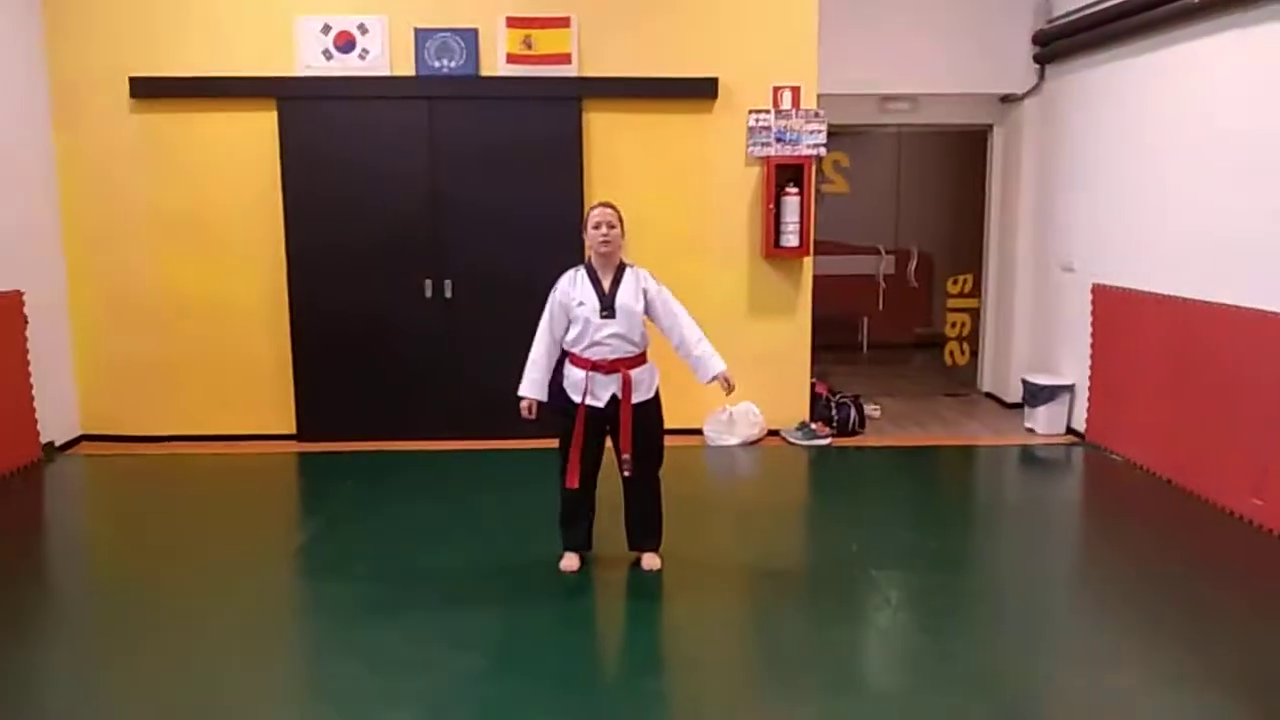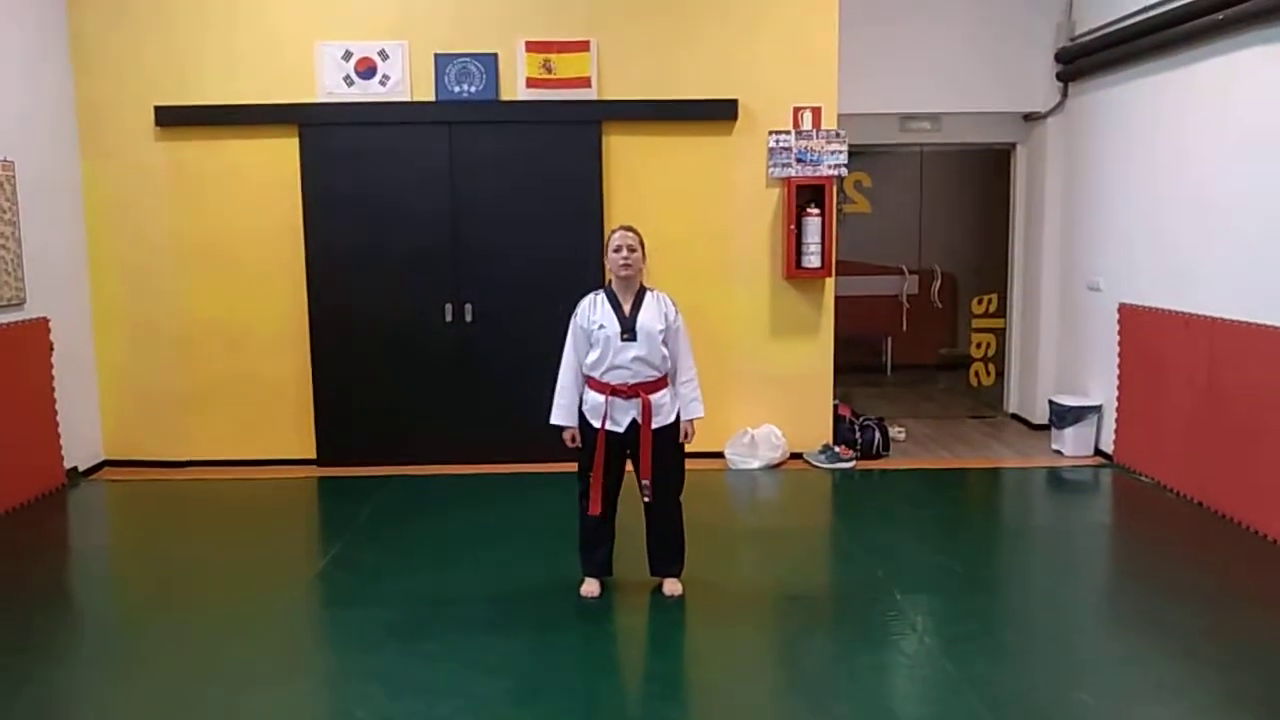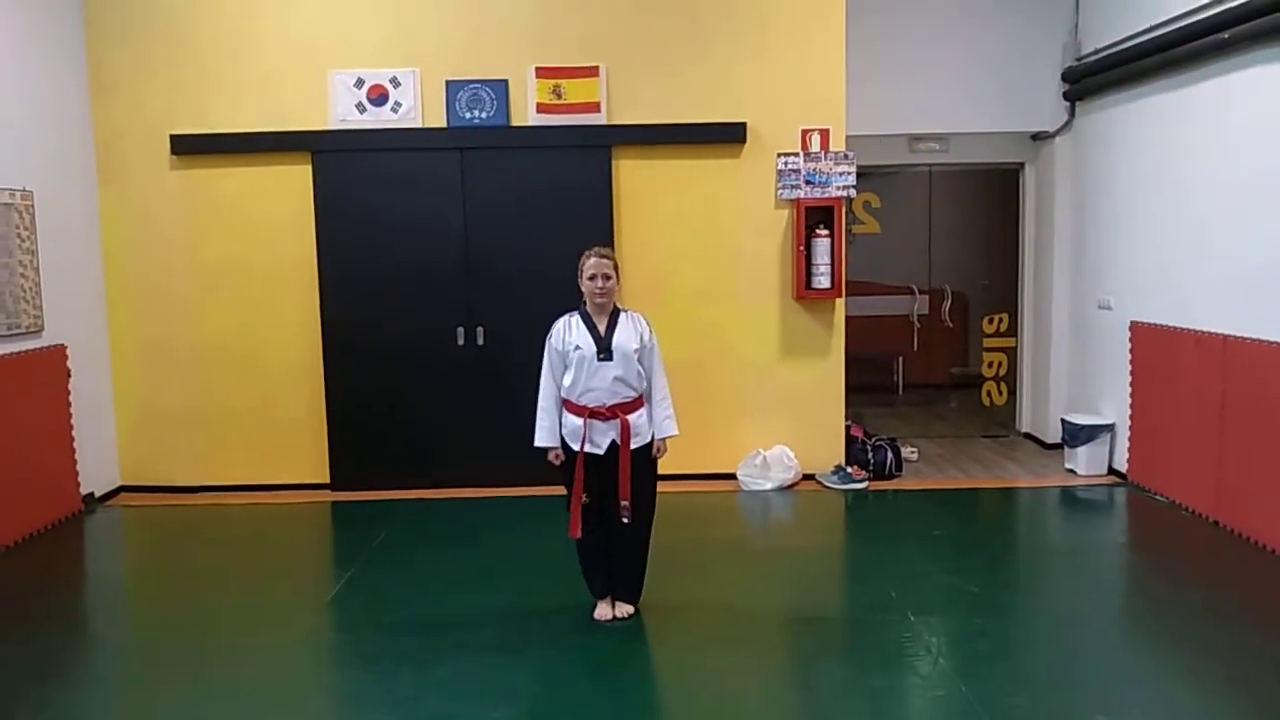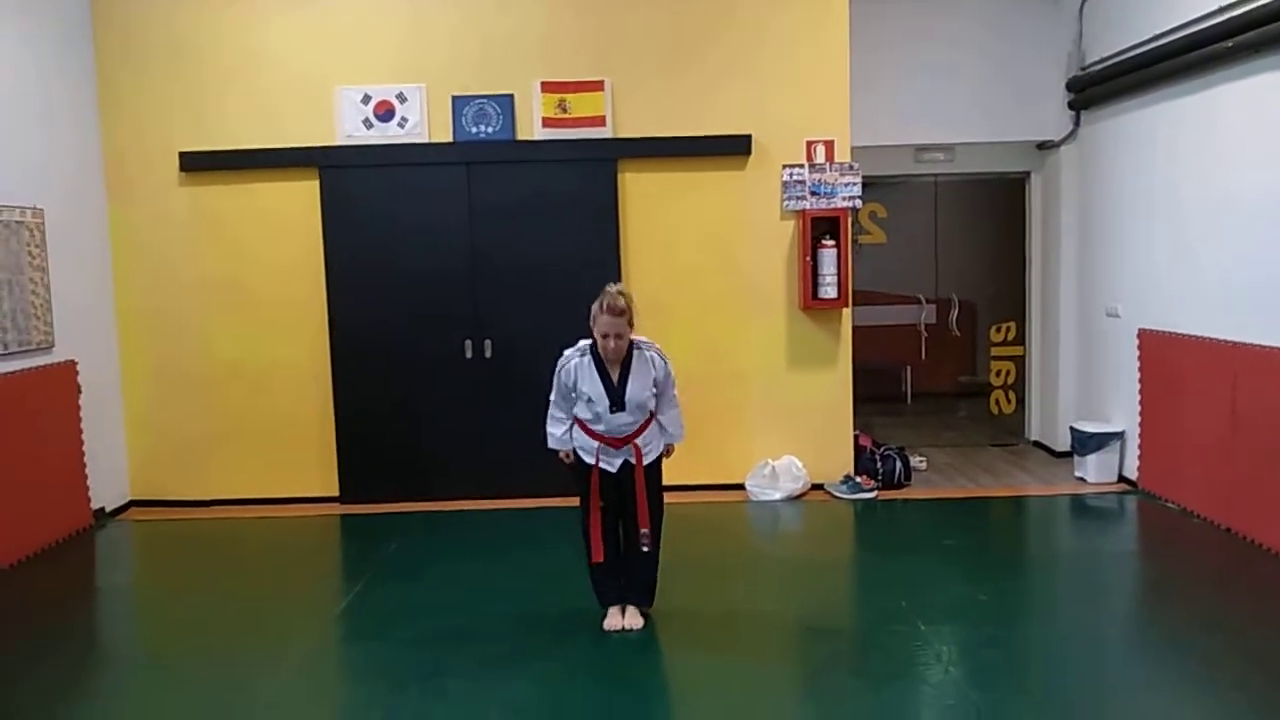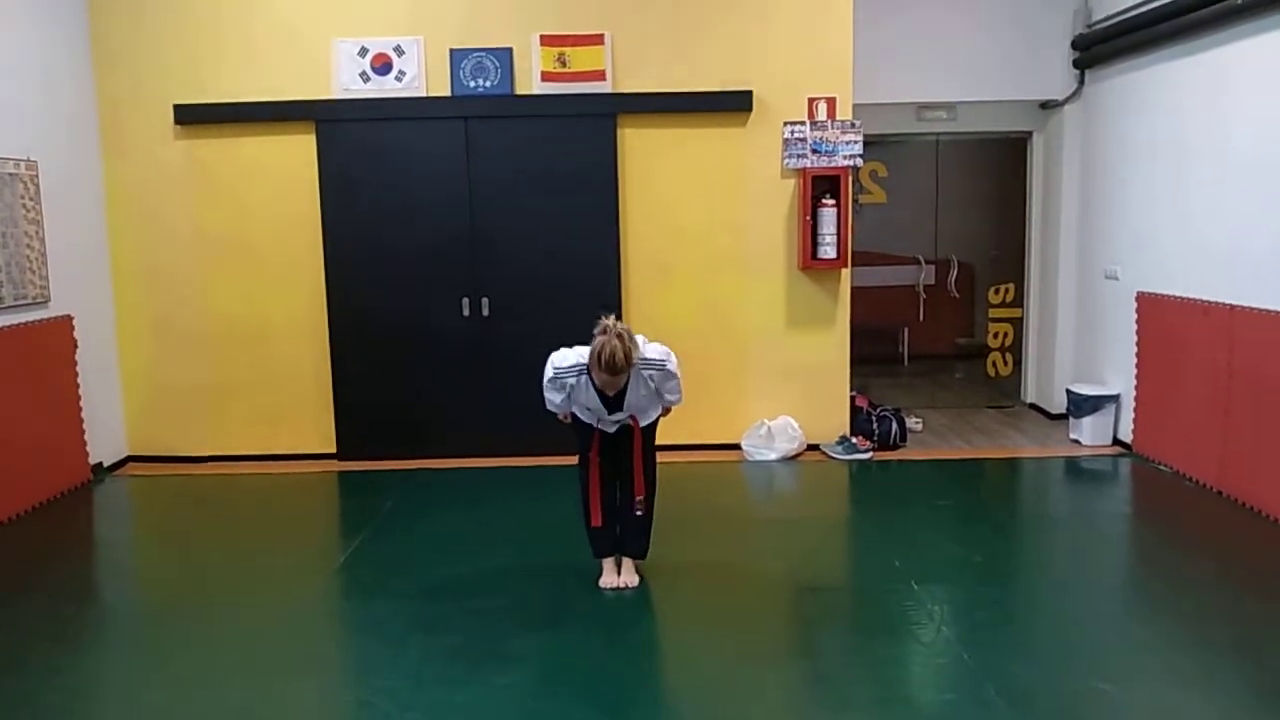
dt=1s
person 1, frame 1
left shoulder: (642, 281)
right shoulder: (569, 283)
left elbow: (679, 326)
right elbow: (547, 338)
left wrist: (713, 367)
right wrist: (532, 390)
left hip: (635, 386)
right hip: (584, 386)
left knee: (639, 470)
right knee: (577, 469)
left ankle: (646, 546)
right ankle: (573, 546)
person 1, frame 2
left shoulder: (663, 306)
right shoulder: (589, 307)
left elbow: (682, 363)
right elbow: (572, 366)
left wrist: (688, 412)
right wrist: (567, 419)
left hip: (655, 411)
right hip: (602, 412)
left knee: (662, 495)
right knee: (596, 495)
left ankle: (668, 570)
right ankle: (594, 571)
person 1, frame 3
left shoulder: (637, 325)
right shoulder: (564, 329)
left elbow: (656, 382)
right elbow: (550, 389)
left wrist: (661, 431)
right wrist: (551, 440)
left hip: (632, 434)
right hip: (582, 436)
left knee: (632, 517)
right knee: (588, 518)
left ankle: (626, 593)
right ankle: (602, 594)
person 1, frame 4
left shoulder: (651, 358)
right shoulder: (572, 362)
left elbow: (668, 403)
right elbow: (558, 408)
left wrist: (670, 437)
right wrist: (562, 443)
left hip: (642, 451)
right hip: (592, 454)
left knee: (643, 527)
right knee: (598, 528)
left ankle: (635, 603)
right ankle: (612, 604)
person 1, frame 5
left shoulder: (653, 364)
right shoulder: (567, 369)
left elbow: (670, 363)
right elbow: (553, 385)
left wrist: (667, 403)
right wrist: (562, 408)
left hip: (638, 419)
right hip: (590, 421)
left knee: (638, 484)
right knee: (597, 485)
left ankle: (629, 559)
right ankle: (608, 560)
